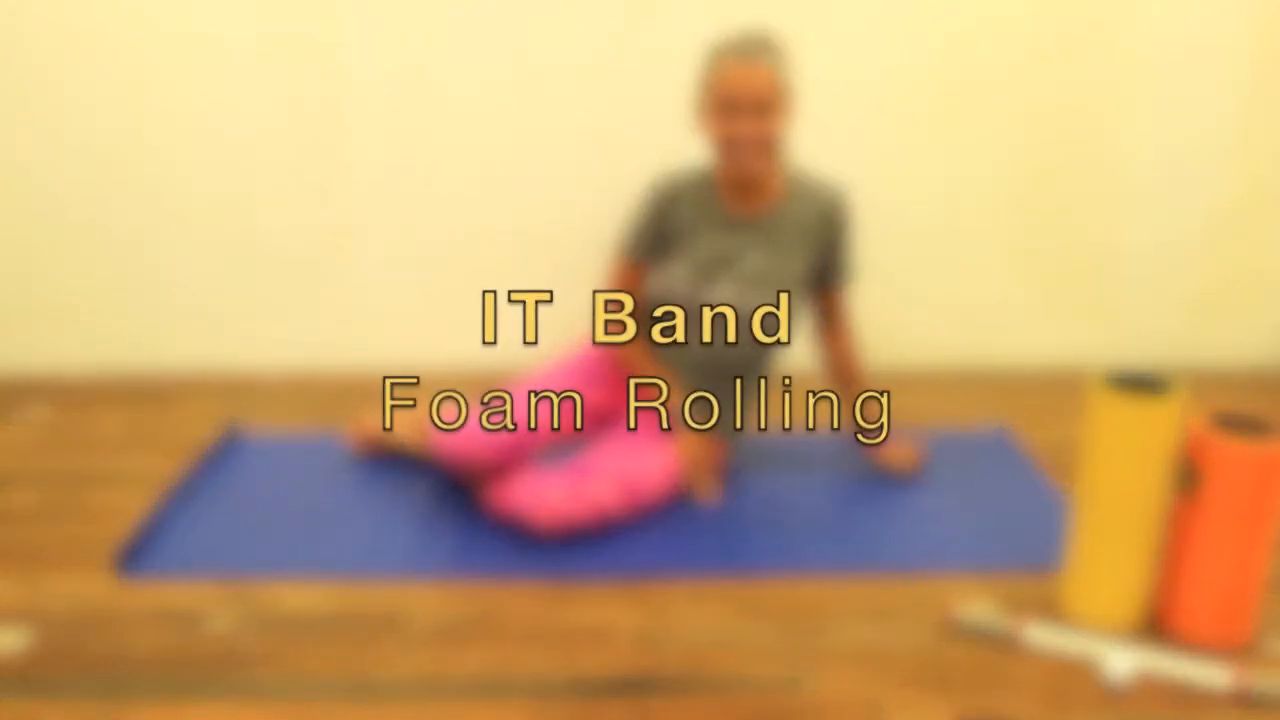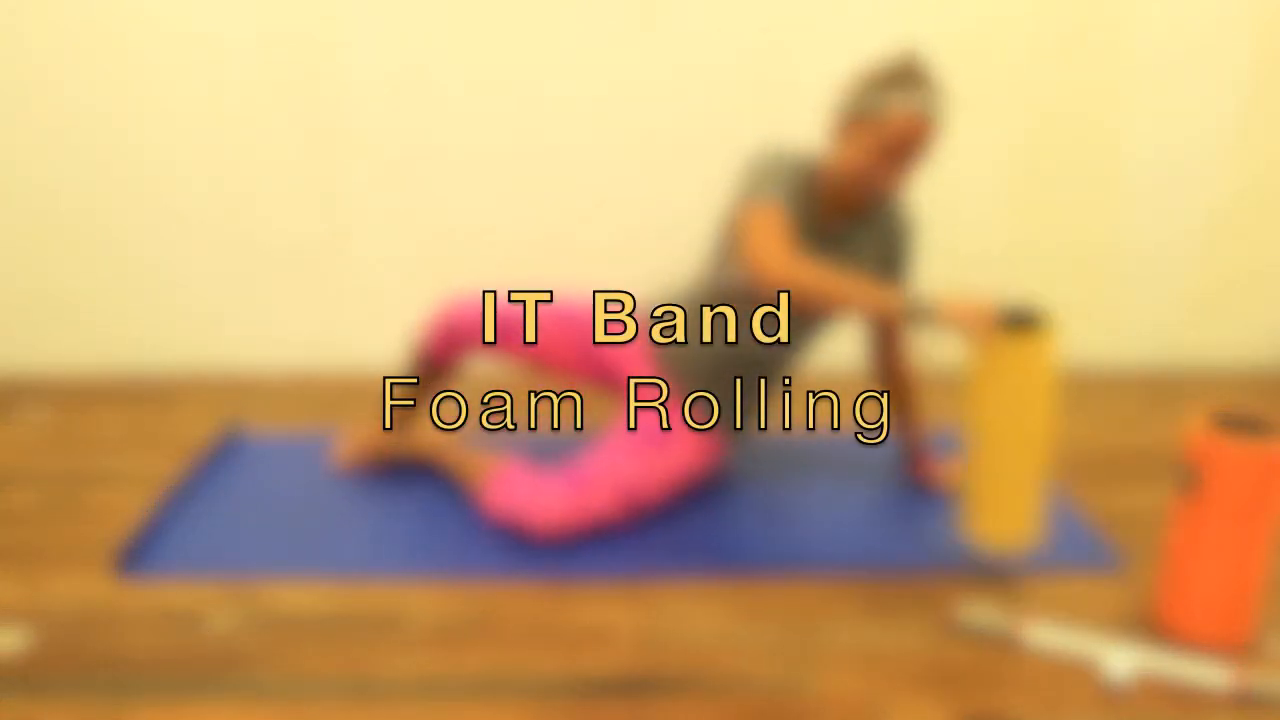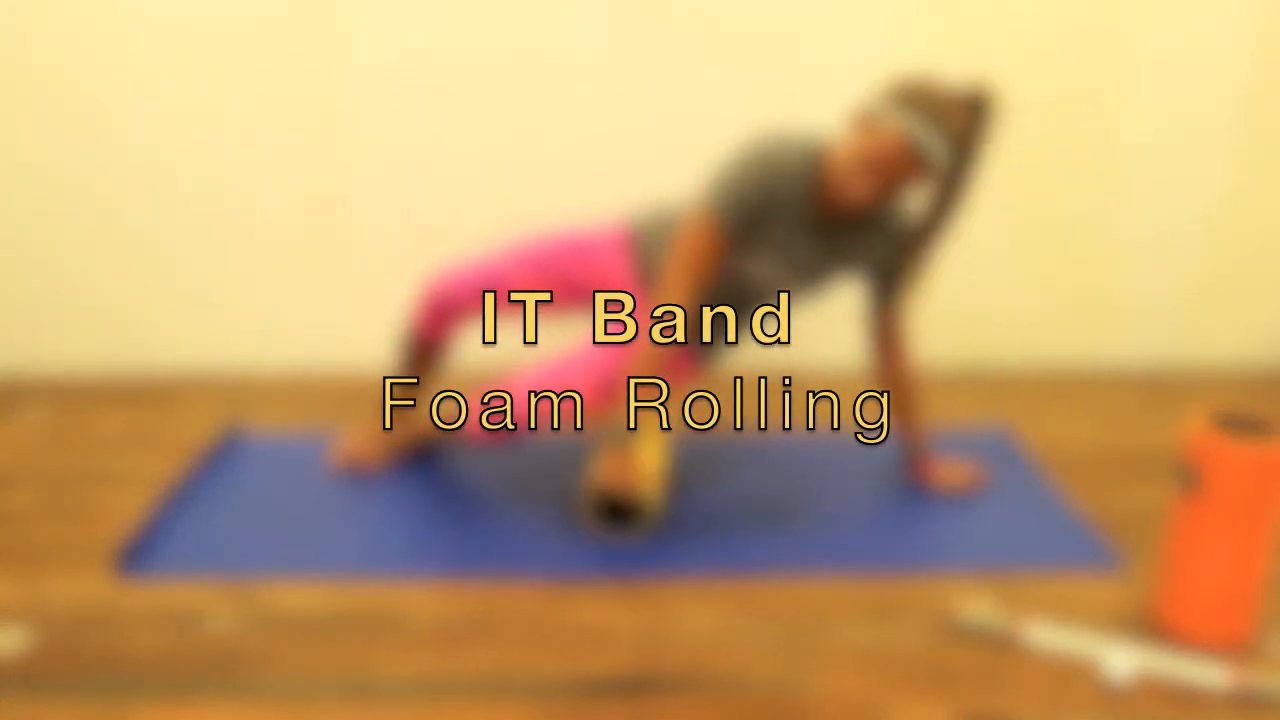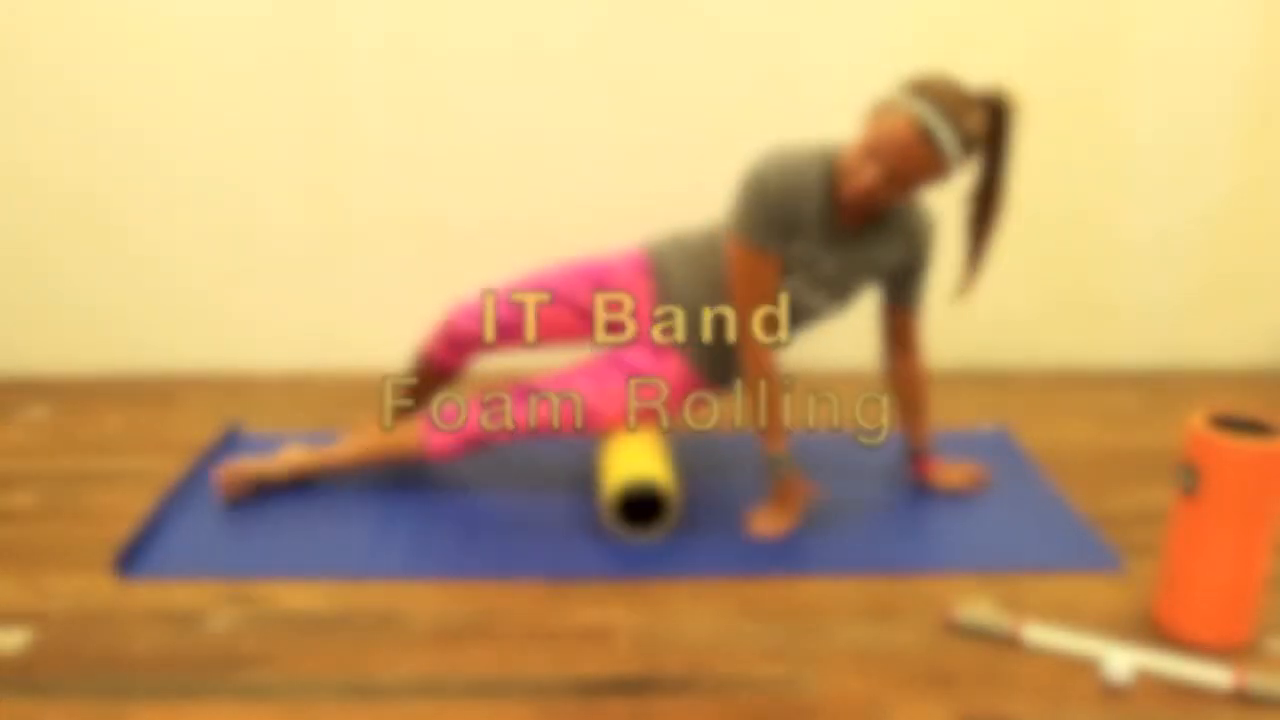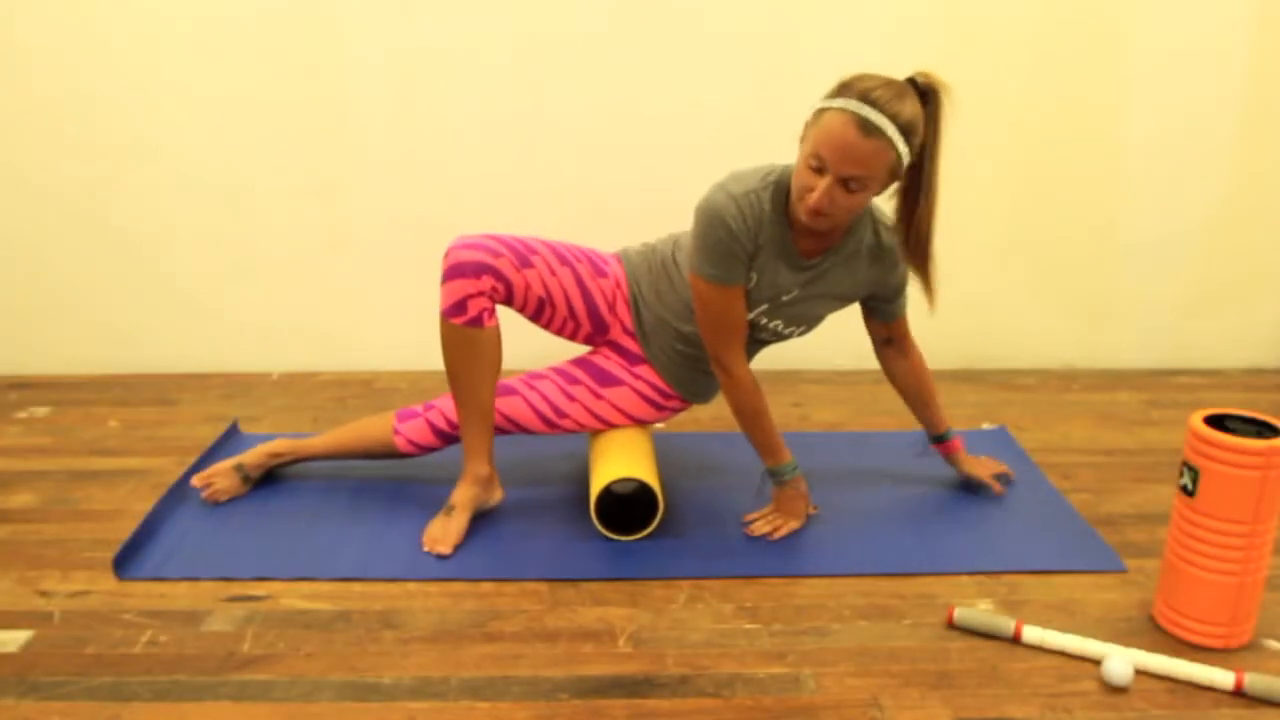
dt=1s
person 1, frame 1
left shoulder: (820, 212)
right shoulder: (673, 200)
left elbow: (835, 330)
left wrist: (873, 440)
right wrist: (680, 410)
left hip: (699, 419)
right hip: (622, 371)
left knee: (546, 505)
right knee: (479, 447)
left ankle: (425, 442)
right ankle: (426, 431)
person 1, frame 2
left shoulder: (887, 230)
right shoulder: (780, 173)
left elbow: (890, 354)
right elbow: (774, 270)
left wrist: (920, 459)
right wrist: (926, 306)
left hip: (694, 422)
right hip: (646, 343)
left knee: (536, 514)
right knee: (458, 322)
left ankle: (426, 445)
right ankle: (401, 426)
person 1, frame 3
left shoulder: (883, 234)
right shoulder: (770, 165)
left elbow: (889, 349)
right elbow: (670, 298)
left wrist: (920, 458)
right wrist: (624, 434)
left hip: (684, 340)
right hip: (631, 259)
left knee: (508, 412)
right knee: (448, 295)
left ankle: (411, 433)
right ankle: (395, 412)
person 1, frame 4
left shoulder: (906, 237)
right shoulder: (783, 179)
left elbow: (902, 349)
right elbow: (751, 335)
left wrist: (923, 457)
right wrist: (782, 470)
left hip: (682, 363)
right hip: (647, 284)
left knee: (490, 421)
right knee: (468, 328)
left ankle: (318, 460)
right ankle: (394, 425)
person 1, frame 5
left shoulder: (877, 252)
right shoulder: (734, 208)
left elbow: (897, 348)
right elbow: (731, 364)
left wrist: (952, 452)
right wrist: (786, 475)
left hip: (658, 376)
right hip: (618, 293)
left knee: (454, 415)
right knee: (471, 261)
right ankle: (479, 474)
